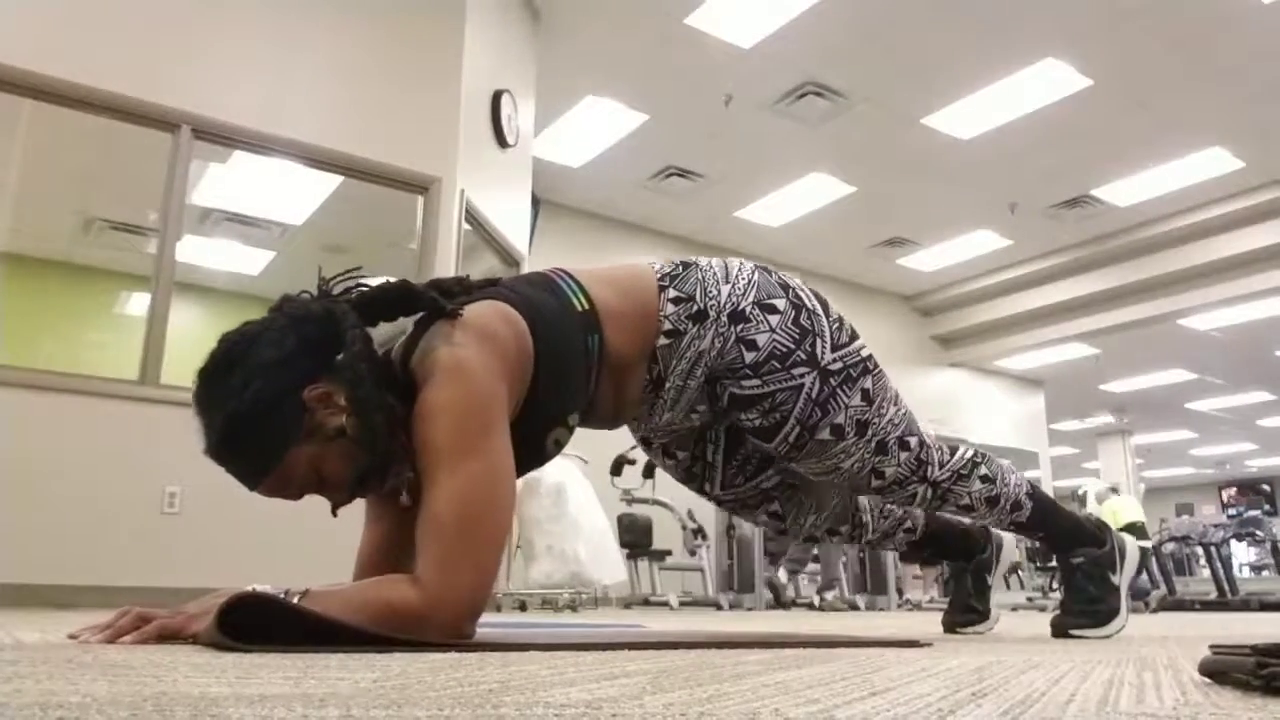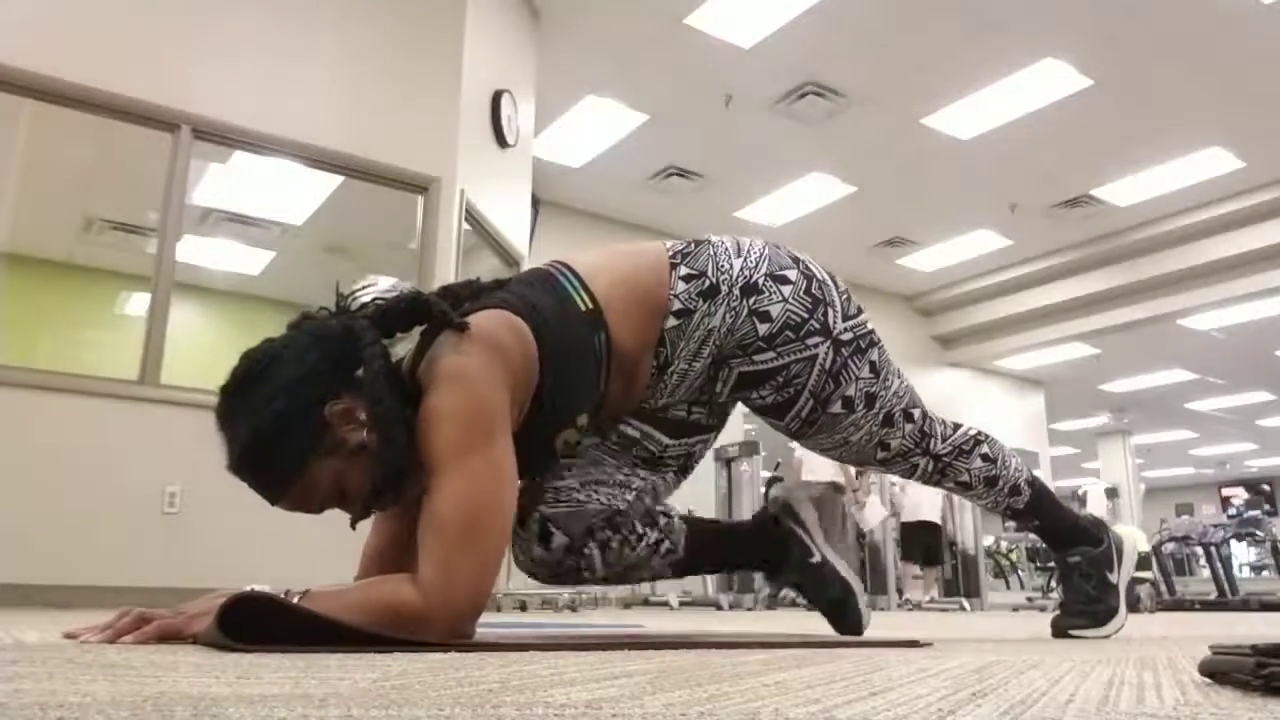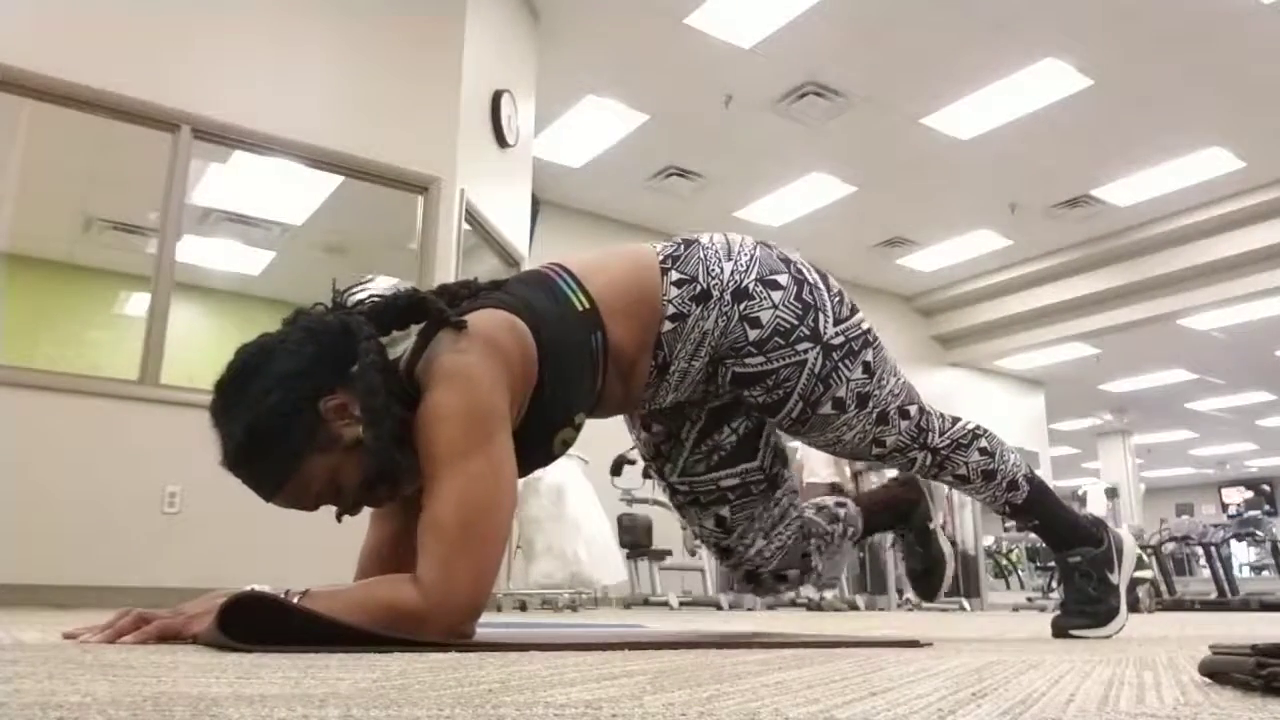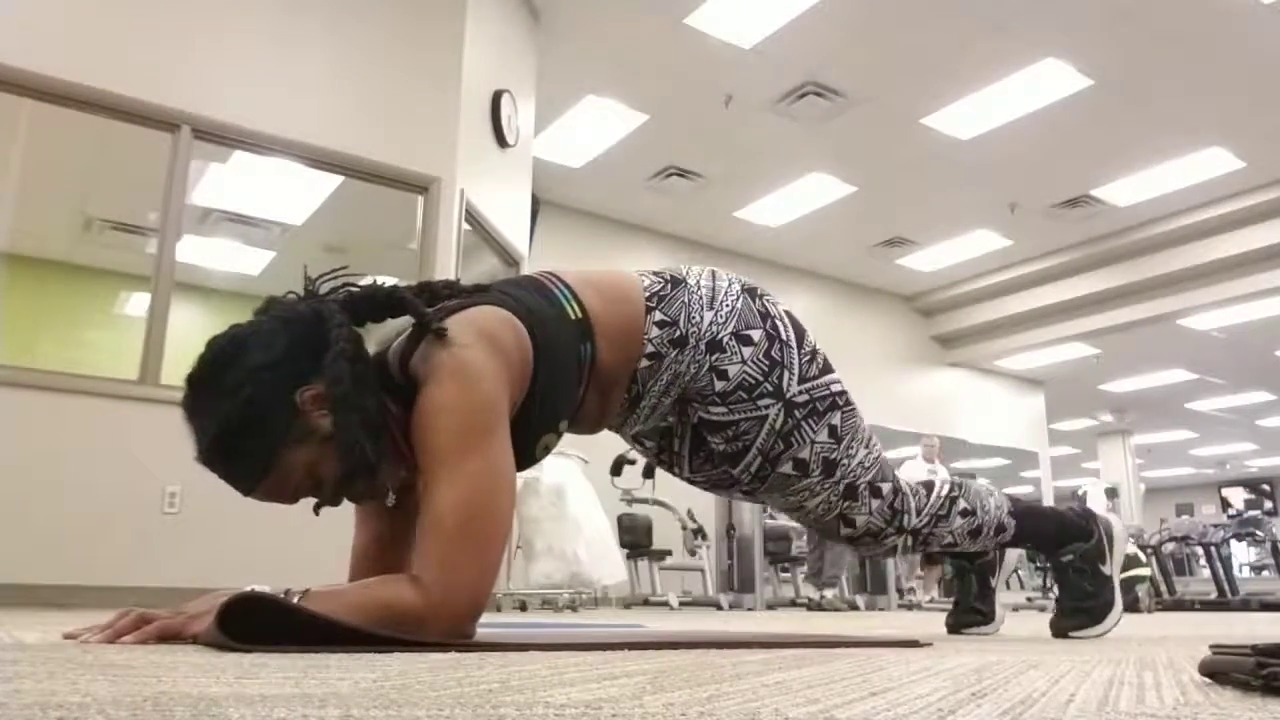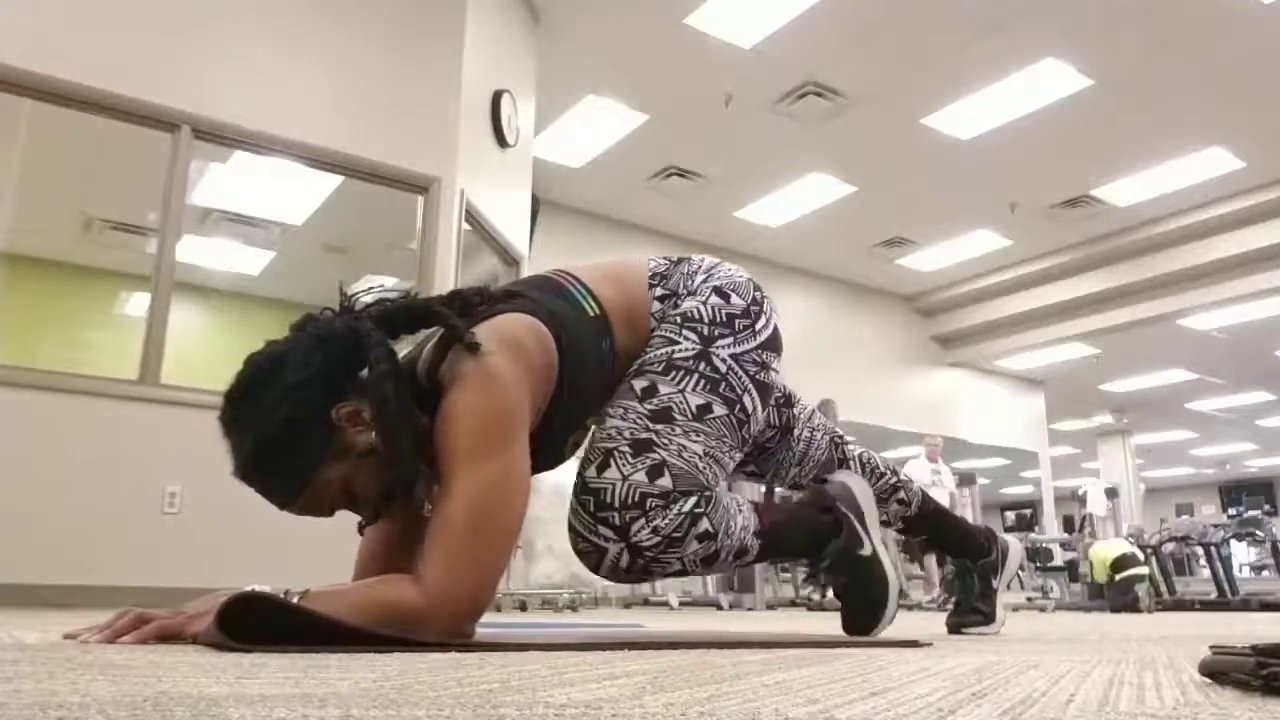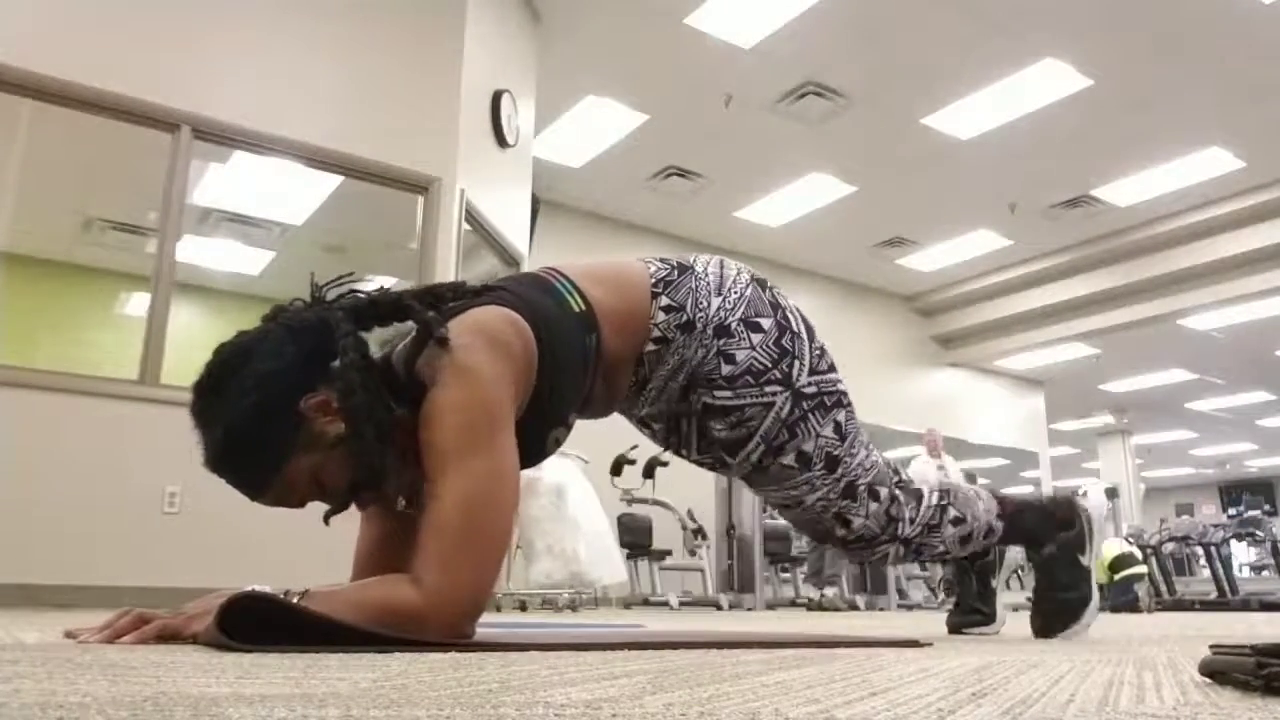
dt=0.4s
person 1, frame 1
left shoulder: (456, 374)
right shoulder: (398, 407)
left elbow: (445, 606)
right elbow: (385, 586)
left wrist: (250, 606)
left hip: (747, 331)
right hip: (681, 405)
left knee: (908, 471)
right knee: (813, 517)
left ankle: (1090, 544)
right ankle: (961, 545)
person 1, frame 2
left shoulder: (460, 381)
right shoulder: (409, 407)
left elbow: (445, 605)
right elbow: (392, 585)
left hip: (755, 305)
right hip: (674, 377)
left knee: (911, 445)
right knee: (558, 538)
left ankle: (1087, 541)
right ankle: (775, 542)
person 1, frame 3
left shoulder: (457, 380)
right shoulder: (400, 405)
left elbow: (445, 605)
right elbow: (385, 589)
left hip: (748, 307)
right hip: (680, 387)
left knee: (915, 438)
right knee: (770, 558)
left ankle: (1088, 543)
right ankle: (898, 520)
person 1, frame 4
left shoulder: (456, 378)
right shoulder: (388, 405)
left elbow: (444, 604)
right elbow: (380, 586)
right wrist: (246, 608)
left hip: (720, 344)
right hip: (662, 409)
left knee: (873, 508)
right knee: (835, 494)
left ankle: (1070, 532)
right ankle: (976, 557)
person 1, frame 5
left shoulder: (480, 384)
right shoulder: (408, 409)
left elbow: (443, 606)
right elbow: (379, 587)
left hip: (706, 310)
right hip: (663, 365)
left knee: (628, 521)
right knee: (824, 473)
left ankle: (836, 522)
right ankle: (980, 548)
person 1, frame 6
left shoulder: (460, 375)
right shoulder: (393, 401)
left elbow: (444, 604)
right elbow: (385, 583)
left hip: (726, 332)
right hip: (666, 383)
left knee: (866, 509)
right knee: (834, 500)
left ankle: (1054, 524)
right ankle: (979, 557)
